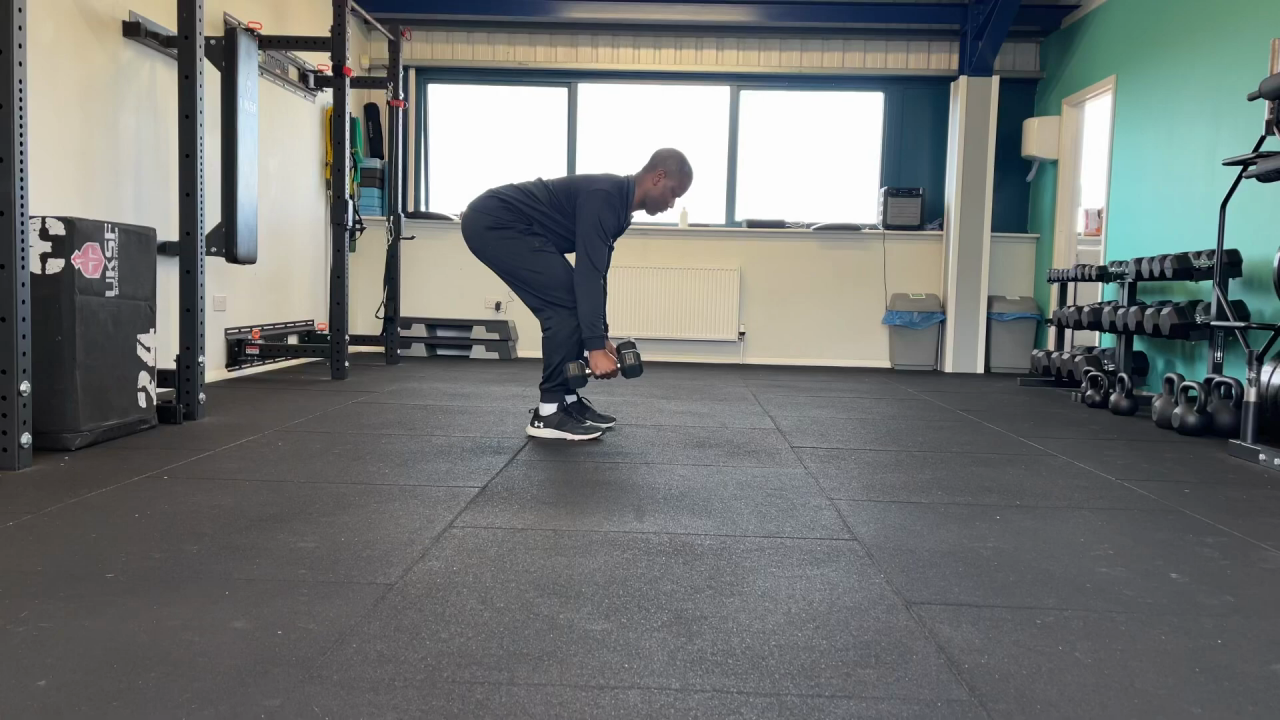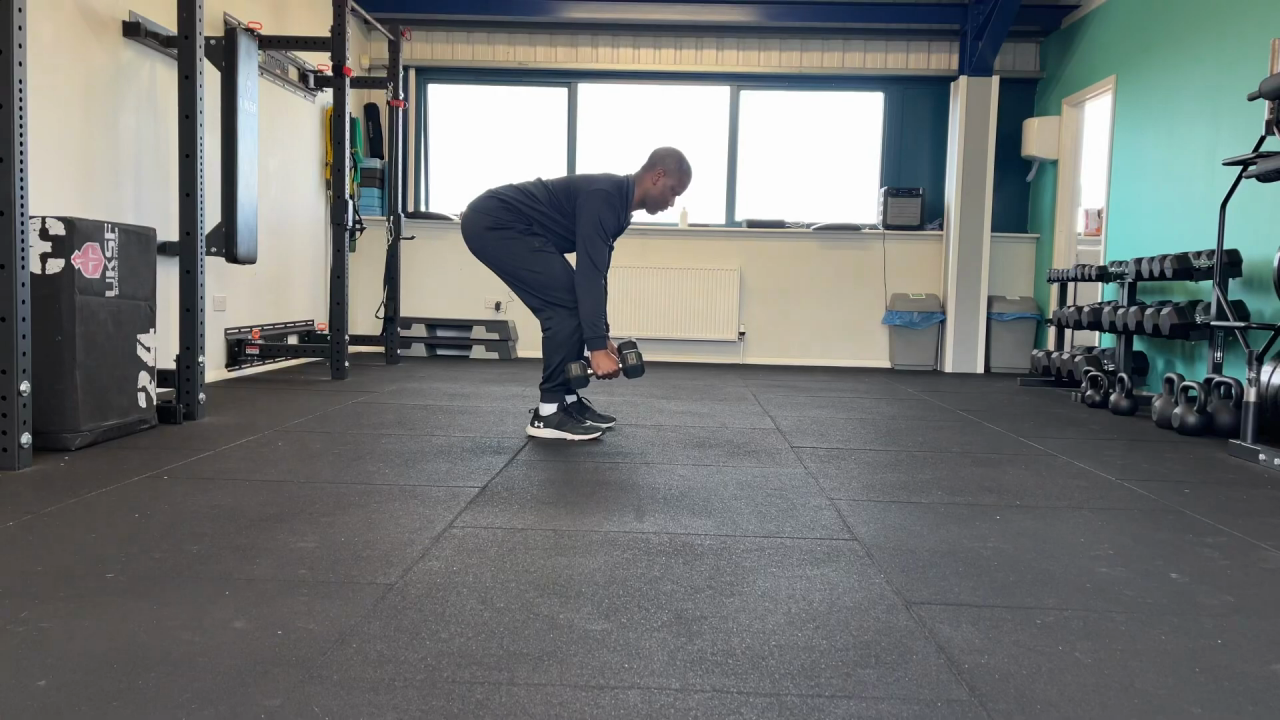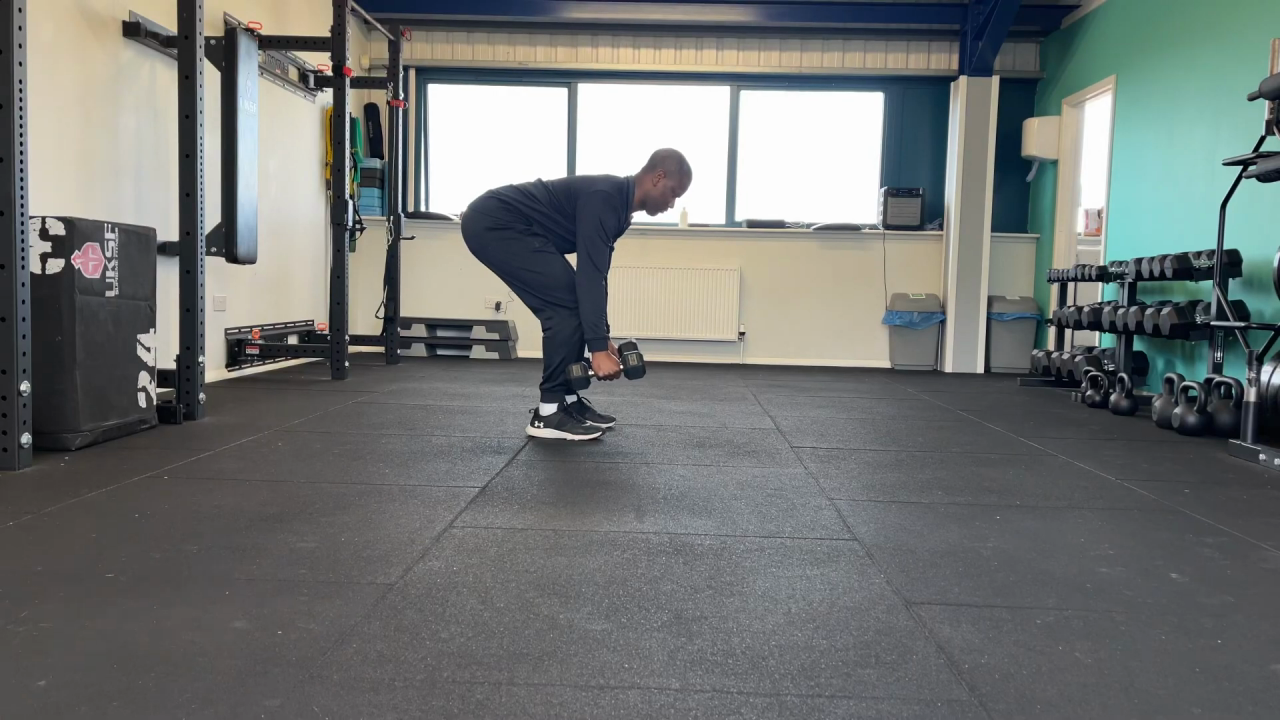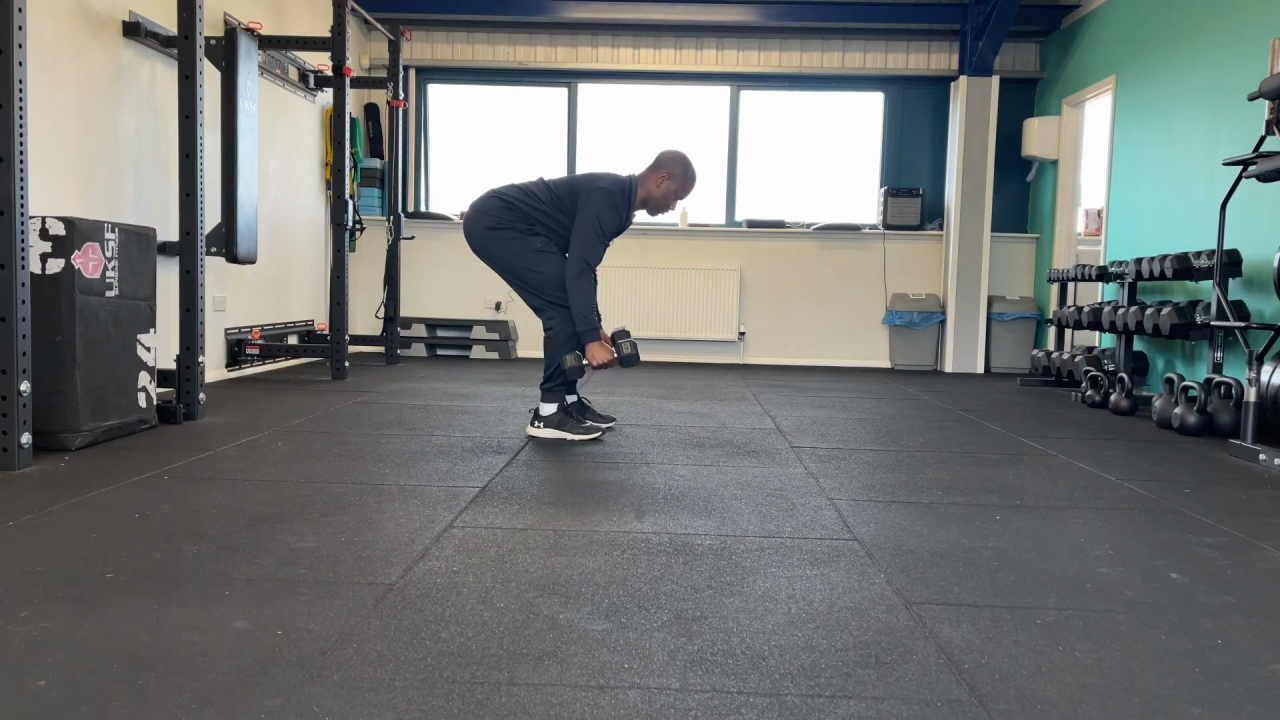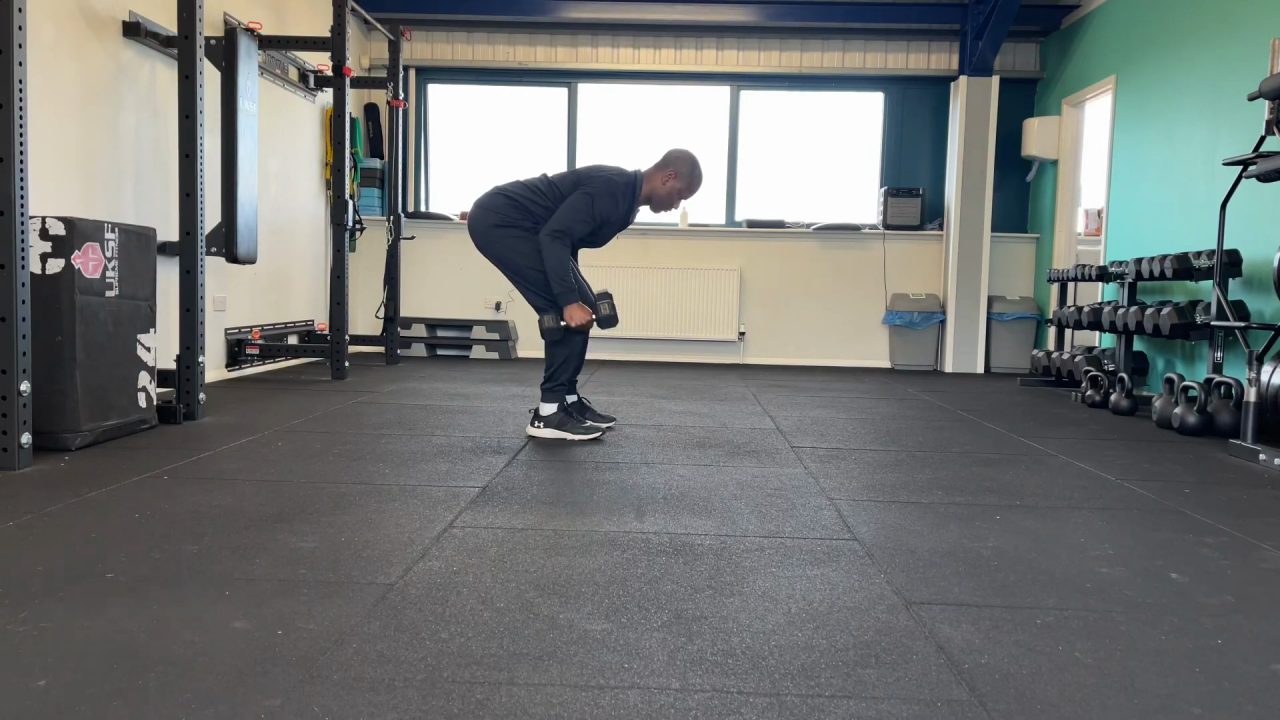
dt=0.3s
person 1, frame 1
left shoulder: (618, 204)
right shoulder: (605, 197)
left elbow: (596, 273)
right elbow: (587, 273)
left wrist: (600, 337)
right wrist: (595, 347)
left hip: (502, 223)
right hip: (492, 221)
left knee: (569, 304)
right knee: (566, 305)
left ankle: (565, 401)
right ankle: (548, 413)
person 1, frame 2
left shoulder: (618, 203)
right shoulder: (605, 198)
left elbow: (595, 273)
right elbow: (589, 274)
left wrist: (601, 338)
right wrist: (597, 347)
left hip: (501, 224)
right hip: (493, 223)
left knee: (568, 305)
right knee: (567, 306)
left ankle: (565, 400)
right ankle: (549, 413)
person 1, frame 3
left shoulder: (618, 204)
right shoulder: (605, 199)
left elbow: (594, 274)
right elbow: (590, 275)
left wrist: (602, 338)
right wrist: (598, 348)
left hip: (501, 225)
right hip: (493, 223)
left knee: (569, 304)
right knee: (567, 305)
left ankle: (565, 400)
right ankle: (549, 413)
person 1, frame 4
left shoulder: (620, 202)
right shoulder: (608, 197)
left elbow: (584, 266)
right elbow: (579, 269)
left wrist: (593, 327)
right wrist: (591, 340)
left hip: (502, 223)
right hip: (495, 222)
left knee: (570, 304)
right knee: (566, 306)
left ankle: (566, 400)
right ankle: (549, 413)
person 1, frame 5
left shoulder: (626, 200)
right shoulder: (613, 188)
left elbow: (565, 235)
right elbow: (553, 235)
left wrist: (577, 299)
right wrist: (569, 302)
left hip: (508, 222)
right hip: (499, 220)
left knee: (580, 305)
right knee: (571, 310)
left ankle: (567, 400)
right ankle: (549, 413)
